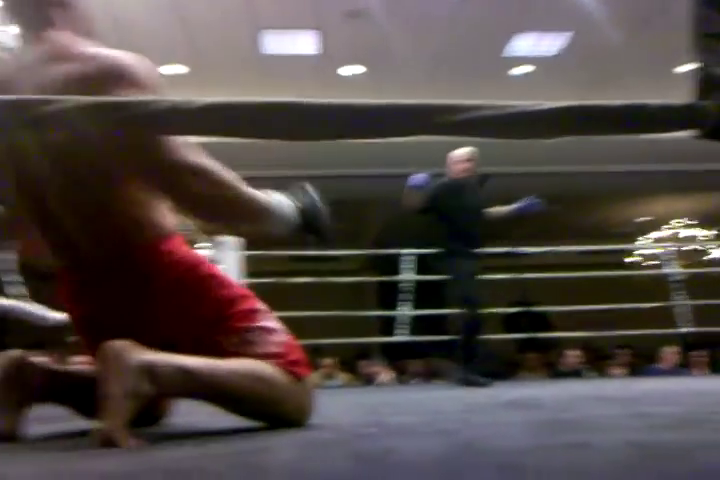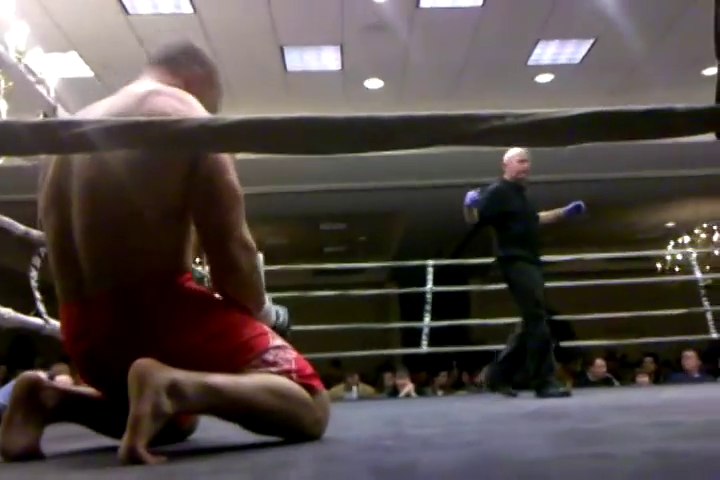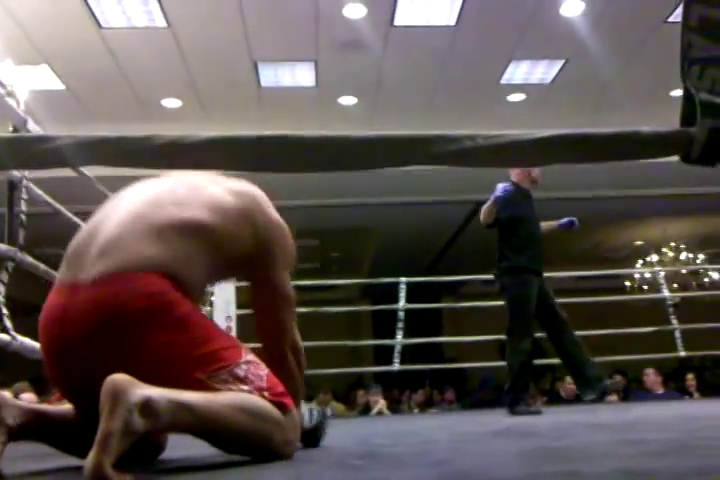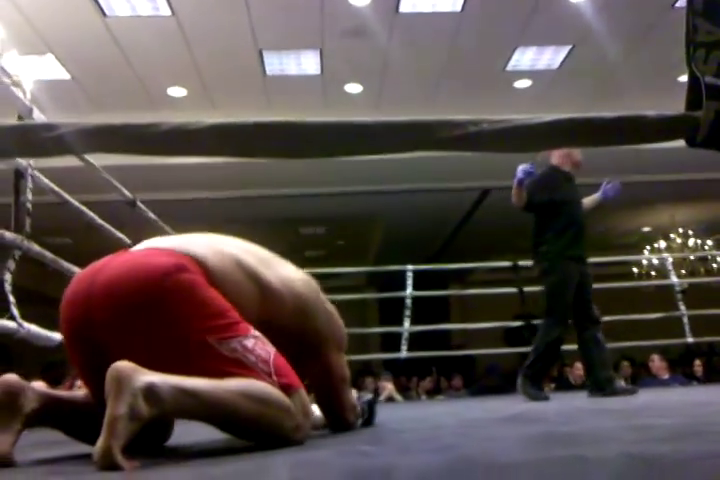
dt=0.4s
person 1, frame 1
right shoulder: (104, 67)
right elbow: (178, 178)
right wrist: (281, 209)
left hip: (85, 297)
right hip: (153, 276)
left knee: (146, 401)
right knee: (295, 396)
left ankle: (42, 378)
right ankle: (149, 368)
person 1, frame 2
left shoulder: (78, 125)
right shoulder: (191, 119)
right elbow: (233, 249)
right wrist: (262, 330)
left hip: (84, 332)
right hip: (155, 307)
left knee: (174, 421)
right knee: (310, 408)
left ankle: (50, 399)
right ankle: (172, 385)
person 1, frame 3
left shoulder: (170, 191)
right shoulder: (263, 215)
right elbow: (283, 343)
right wrist: (296, 413)
left knee: (132, 433)
right knee: (281, 430)
right ankle: (144, 403)
person 1, frame 4
right shoulder: (316, 308)
right elbow: (342, 416)
right wrist: (358, 409)
right hip: (155, 285)
left knee: (146, 425)
right knee: (291, 414)
left ankle: (34, 401)
right ankle: (147, 389)
person 2, frame 1
left shoulder: (473, 191)
right shoulder: (443, 189)
left elbow: (483, 214)
right elbow: (420, 205)
left wrist: (518, 207)
right wrist: (417, 188)
left hip: (469, 256)
right hip: (456, 256)
left knee: (472, 309)
right knee: (472, 306)
left ankle: (466, 368)
right ankle: (460, 365)
person 2, frame 2
left shoulder: (519, 193)
right shoulder: (498, 192)
right elbow: (473, 219)
left wrist: (564, 212)
right wrist: (470, 205)
left hip: (531, 264)
right hip: (516, 264)
left knee: (532, 324)
right knee: (537, 321)
left ankle: (498, 375)
right ankle: (543, 382)
person 2, frame 3
left shoulder: (523, 197)
right shoulder: (509, 195)
right elbow: (485, 219)
left wrist: (557, 225)
right wrist: (494, 200)
left hip: (532, 275)
right hip: (516, 275)
left knee: (559, 327)
right knee: (520, 337)
left ankle: (590, 383)
right ankle: (516, 399)
person 2, frame 4
left shoulder: (566, 180)
right shoulder: (547, 179)
right elbow: (519, 201)
left wrist: (601, 195)
right wrist: (520, 182)
left hip: (575, 260)
right hip: (555, 260)
left knee: (589, 321)
right knee: (557, 321)
left ankle: (601, 381)
right ankle: (530, 378)
